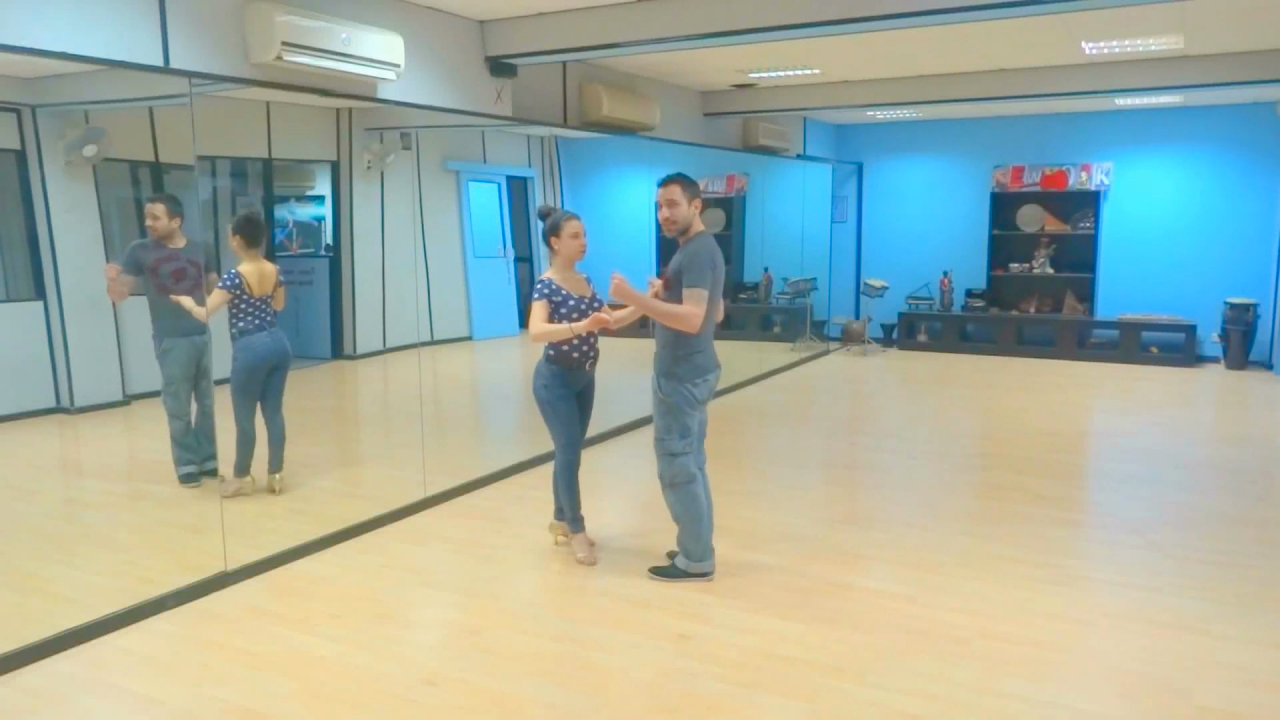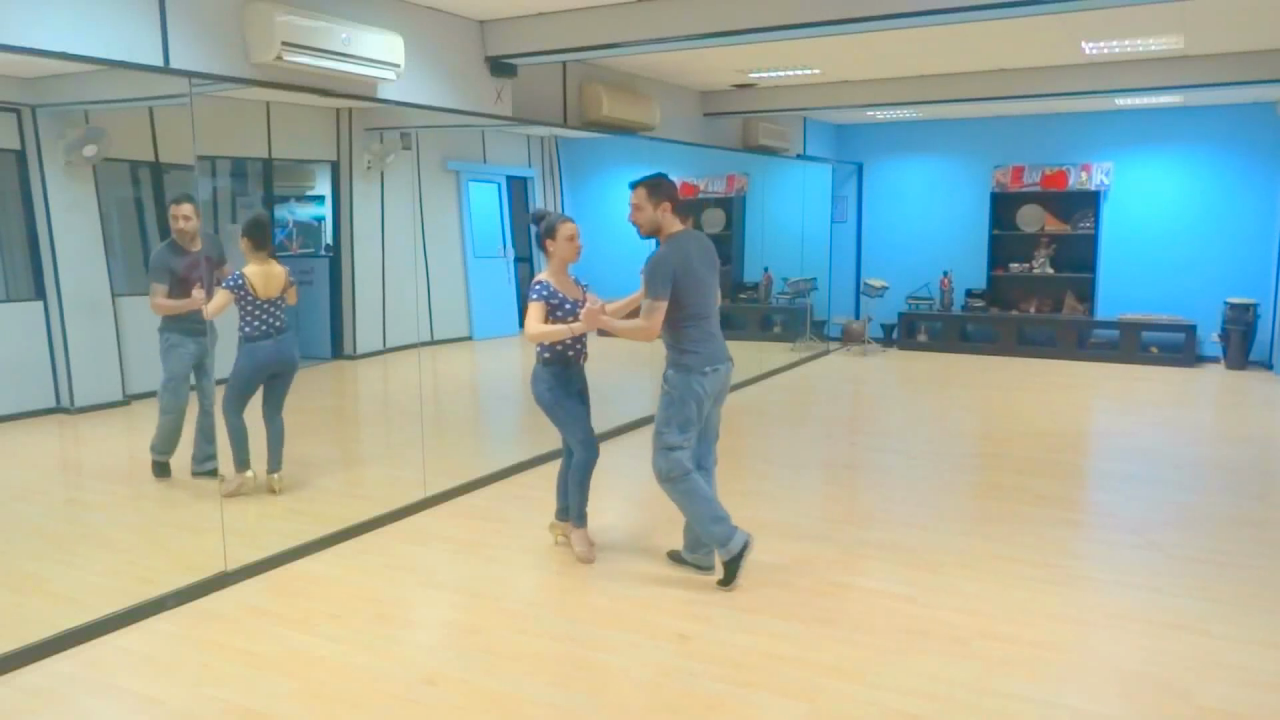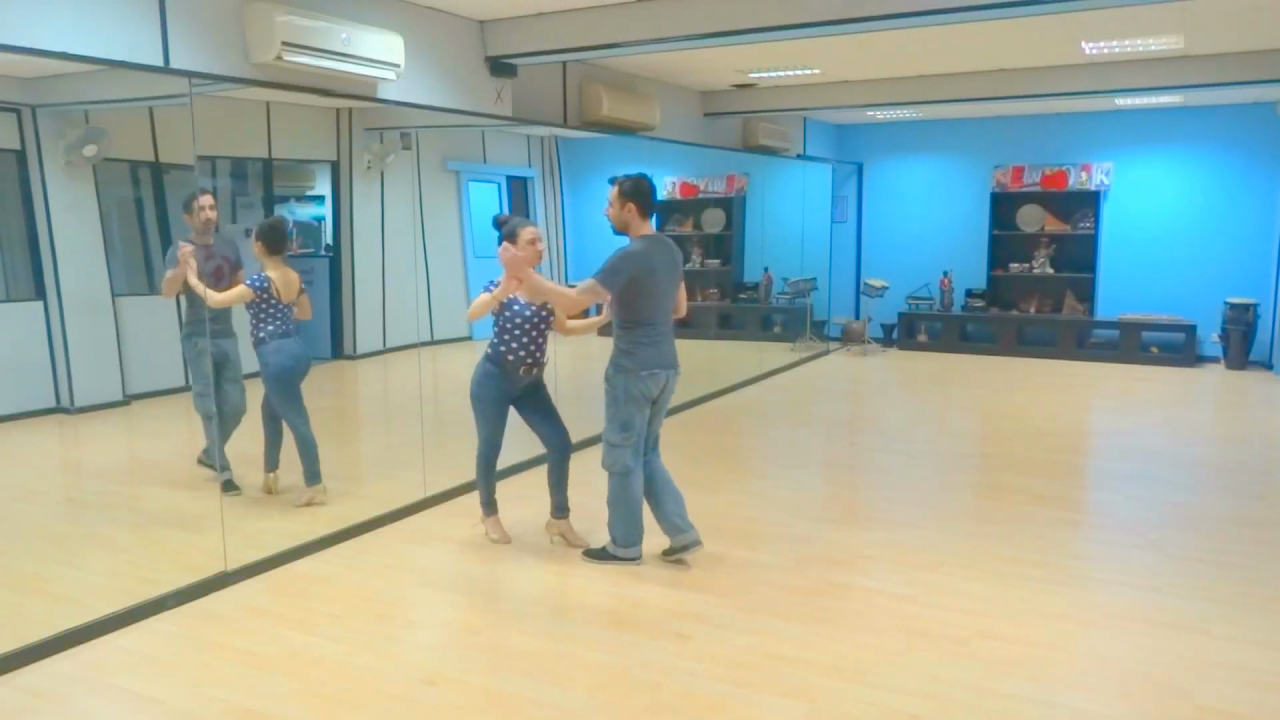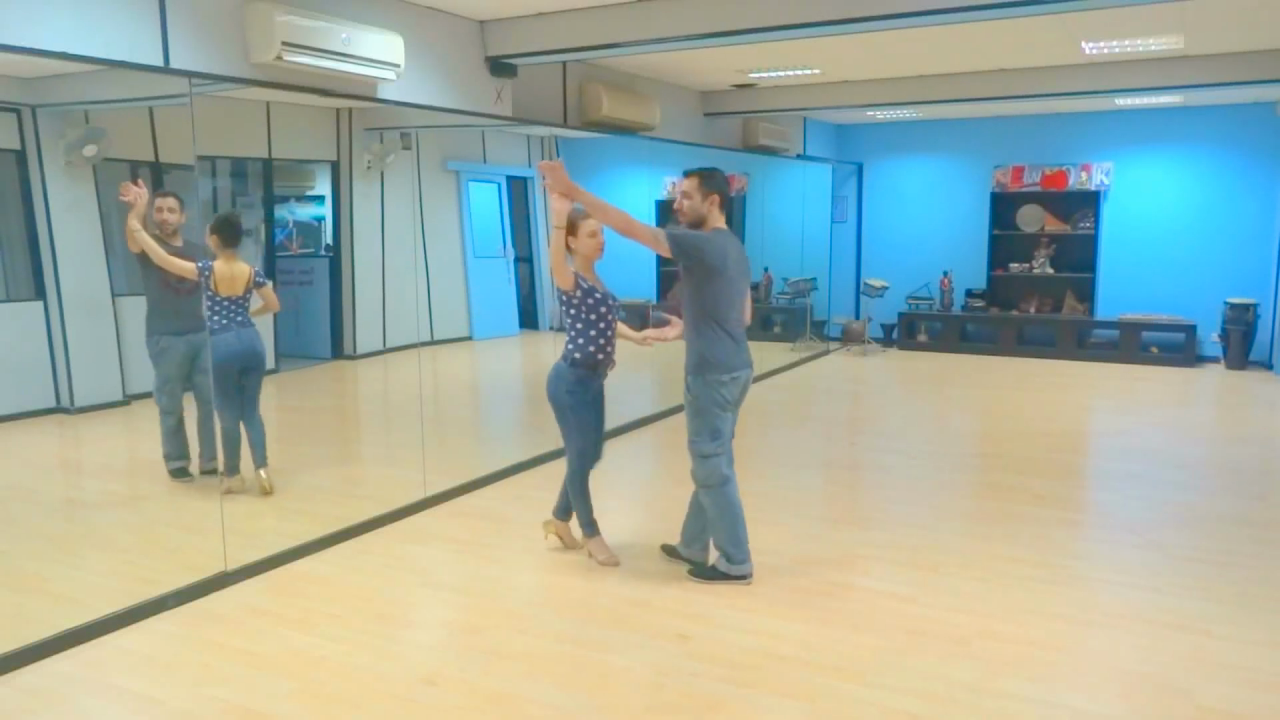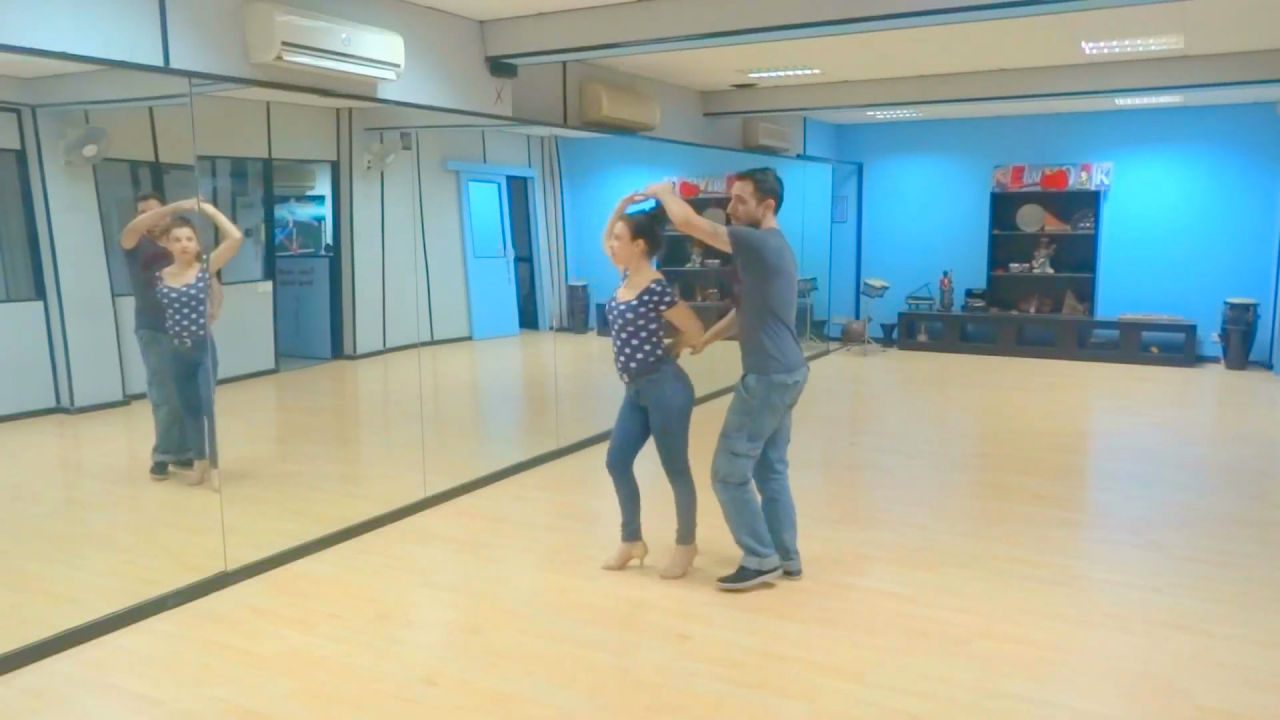
dt=1s
person 1, frame 1
left shoulder: (697, 252)
right shoulder: (696, 249)
left elbow: (692, 318)
right elbow: (717, 313)
left wrist: (636, 298)
right wrist: (665, 297)
left hip: (681, 376)
right hip: (692, 372)
left knee: (677, 468)
right knee: (690, 465)
left ankle: (696, 560)
right ankle: (696, 548)
person 1, frame 2
left shoulder: (662, 259)
right shoulder: (703, 244)
left elbow: (648, 330)
left wrist: (601, 321)
left hip: (689, 372)
right hip: (718, 365)
left knee: (672, 465)
right knee: (700, 462)
left ankle: (729, 540)
right ankle: (699, 550)
person 1, frame 3
left shoulder: (630, 257)
right shoulder: (671, 251)
left elbow: (573, 302)
left wrist: (525, 275)
left hip: (633, 372)
right hip: (665, 368)
left knee: (623, 461)
right knee: (647, 456)
left ankle: (625, 546)
right ankle: (682, 533)
person 1, frame 4
left shoulder: (701, 245)
right shoulder: (733, 249)
left elbow: (629, 228)
left wrist: (573, 191)
right wrist: (687, 329)
left hip: (712, 375)
right hip: (733, 369)
left knee: (714, 471)
right knee: (709, 466)
left ankle: (736, 563)
right ankle: (692, 546)
person 1, frame 5
left shoulder: (758, 243)
right shoulder: (772, 247)
left elbow: (689, 223)
left wrist: (662, 191)
right wrist: (702, 340)
left hip: (768, 378)
right hip: (786, 373)
left knee: (730, 471)
right knee: (771, 469)
left ankle: (760, 559)
right ankle: (785, 556)
person 2, frame 1
left shoulder: (585, 281)
right shoulder: (546, 285)
left elbow: (612, 320)
right elbow: (536, 331)
right wrist: (581, 326)
left hip: (584, 378)
right hip: (555, 379)
left knee: (568, 452)
right knee: (569, 453)
left ankle: (560, 521)
right ankle: (575, 529)
person 2, frame 2
left shoulder: (575, 283)
right shoulder: (542, 287)
left elbow: (606, 313)
right elbow: (531, 332)
left wrist: (643, 294)
right wrist: (577, 327)
left hip: (575, 376)
right hip: (553, 380)
left knee: (576, 451)
right knee: (587, 449)
left ankle: (563, 520)
right ankle: (577, 527)
person 2, frame 3
right shoulder: (499, 286)
left elbow: (564, 327)
right elbow: (473, 313)
left wrist: (602, 319)
right wrist: (501, 294)
left hip: (530, 382)
right hip: (494, 379)
left knee: (560, 445)
right knee: (490, 448)
left ankle: (559, 519)
right ankle: (489, 514)
person 2, frame 4
left shoulder: (594, 280)
right shoulder: (570, 281)
right elbow: (555, 262)
left wrist: (635, 336)
right wrist: (559, 219)
left hip: (591, 380)
right hip: (571, 381)
left knee: (588, 455)
right knee: (582, 458)
left ankle: (559, 519)
right ankle: (590, 535)
person 2, frame 5
left shoulder: (657, 288)
right shoulder: (627, 277)
left elbow: (694, 331)
right elbow: (605, 242)
left wrist: (669, 354)
right wrist: (624, 204)
left hip: (663, 387)
right hip: (637, 389)
left knee: (675, 469)
right knee: (616, 462)
left ankle: (686, 544)
right ankle: (631, 541)
person 3, frame 1
left shoulder: (202, 249)
right shoulder: (140, 251)
left elbow: (214, 290)
right elbow: (120, 295)
right wrist: (112, 281)
left hip: (201, 335)
right hip: (170, 339)
left knee: (206, 401)
right knee: (178, 405)
left ankle: (207, 460)
right ankle: (186, 465)
person 3, frame 2
left shoulder: (212, 245)
right shoulder: (163, 256)
left elbow: (225, 278)
right elbow: (156, 304)
right wrist: (189, 303)
left hip: (206, 335)
right hip: (177, 338)
left knee: (207, 402)
right knee: (173, 403)
left ankle: (204, 462)
right ankle: (161, 454)
person 3, frame 3
left shoulder: (229, 247)
right shoulder: (180, 250)
left elbow: (241, 286)
right elbow: (167, 291)
right wrist: (182, 267)
left hip: (227, 336)
right hip: (198, 339)
left knee: (235, 406)
right knee: (209, 408)
left ankle: (210, 454)
right ankle: (223, 472)
person 3, frame 4
left shoulder: (198, 251)
right shoulder: (147, 246)
right elbow: (131, 236)
right wrist: (139, 209)
left hip: (199, 335)
right hip: (165, 338)
left knee: (209, 400)
right knee: (171, 404)
left ankle: (209, 462)
right ankle: (176, 462)
person 3, frame 5
right shoulder: (134, 245)
left elbow: (211, 283)
right elbow: (134, 227)
left wrist: (214, 308)
right wrist: (175, 207)
right hip: (153, 332)
right knee: (164, 396)
left ankle: (183, 452)
right ankle: (162, 456)
person 4, frame 1
left shoulder: (234, 277)
right shoulder: (274, 271)
left elbow: (205, 314)
left wrist: (187, 302)
left hip: (251, 349)
right hip: (279, 344)
left knee: (244, 417)
right knee: (274, 412)
left ankle: (242, 477)
right ankle: (275, 474)
person 4, frame 2
left shoulder: (239, 278)
right shoulder: (284, 273)
left elbow: (209, 313)
left hip: (256, 353)
right hip: (286, 348)
left knee: (232, 409)
right knee: (274, 412)
left ankle: (243, 473)
right ankle: (275, 474)
person 4, frame 3
left shoulder: (261, 281)
right shoulder: (295, 278)
left elbow: (217, 301)
left wrist: (193, 279)
left hip: (277, 356)
right hip: (297, 350)
left knee: (297, 420)
right knee: (270, 410)
left ankle: (315, 486)
right ankle: (271, 473)
person 4, frame 4
left shoulder: (207, 270)
right shoulder: (253, 273)
left elbow: (161, 258)
right elbow: (274, 305)
left wrist: (135, 221)
left hip: (222, 346)
right hip: (251, 342)
left knee: (229, 413)
right knee: (251, 411)
left ankle: (232, 476)
right ankle: (261, 470)
person 4, frame 5
left shoulder: (206, 268)
right shoulder: (160, 277)
left elbow: (236, 237)
left wrist: (208, 210)
left hip: (203, 350)
right hip: (178, 353)
left knee: (209, 407)
right knee: (188, 409)
left ankle: (211, 466)
right ankle: (200, 461)
